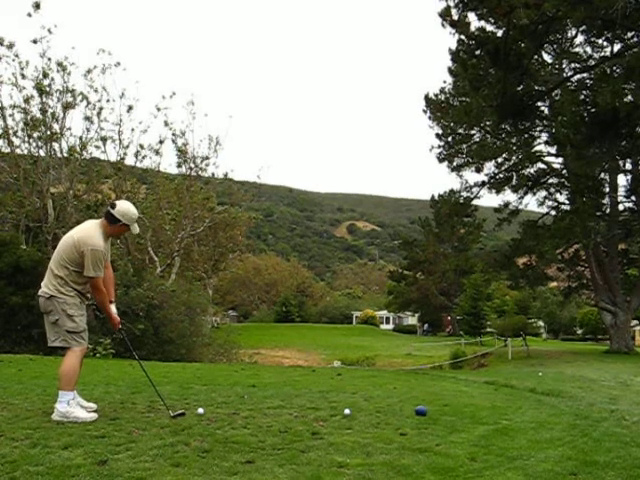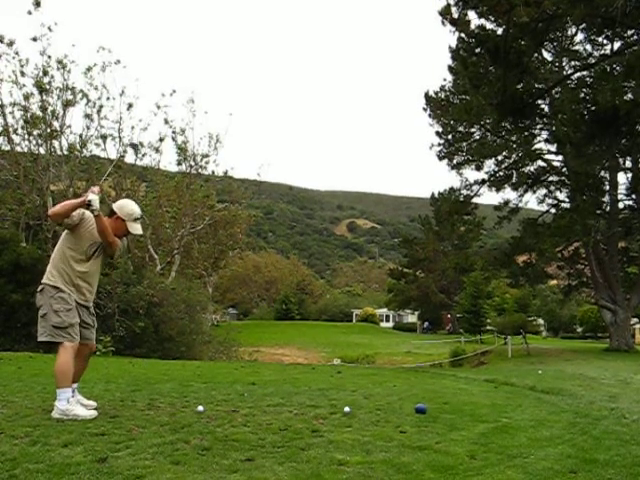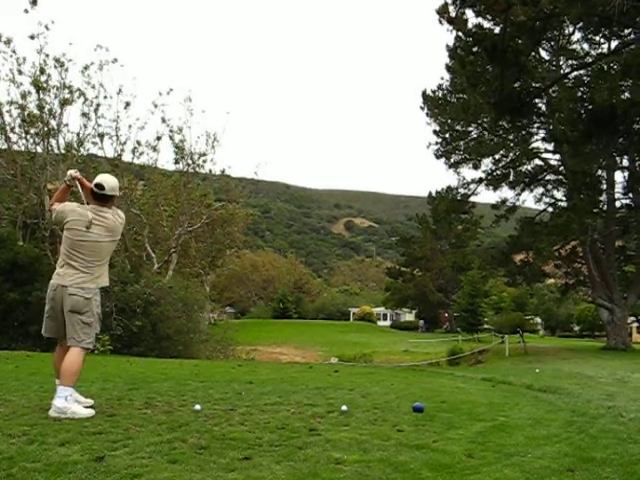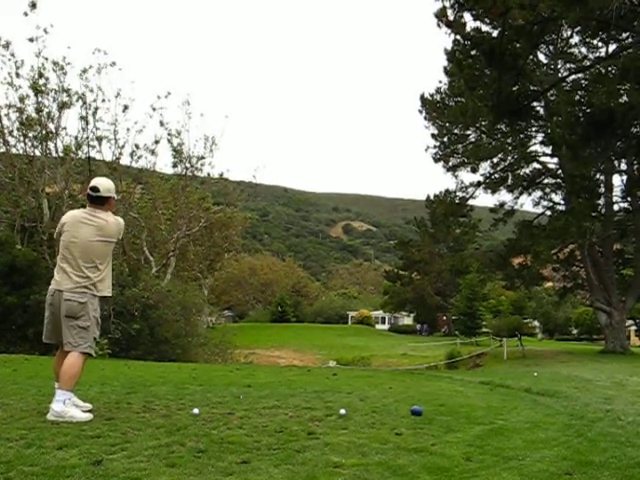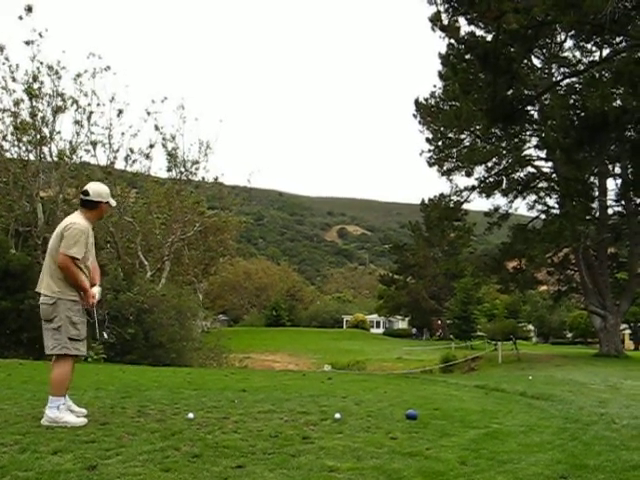
dt=1s
person 1, frame 1
left shoulder: (99, 229)
right shoulder: (94, 244)
left elbow: (107, 270)
right elbow: (96, 287)
left wrist: (113, 304)
right wrist: (110, 315)
left hip: (69, 295)
right hip: (61, 296)
left knee: (80, 347)
right knee: (76, 348)
left ankle: (70, 397)
right ankle: (64, 407)
person 1, frame 2
left shoulder: (116, 240)
right shoulder: (83, 218)
left elbow: (108, 240)
right elbow: (53, 214)
left wrist: (97, 212)
right wrist: (82, 201)
left hip: (82, 298)
right hip: (58, 291)
left knee: (87, 346)
right knee: (69, 345)
left ankle: (70, 394)
right ankle: (63, 405)
person 1, frame 3
left shoulder: (73, 212)
right shoulder: (117, 220)
left elbow: (53, 207)
right elbow: (104, 204)
left wrist: (67, 183)
right wrist: (82, 181)
left hip: (59, 286)
right hip: (84, 292)
left knee: (64, 342)
right knee: (79, 345)
left ankle: (65, 392)
right ankle: (62, 402)
person 1, frame 4
left shoulder: (70, 217)
right shoulder: (115, 224)
right wrist: (103, 208)
left hip: (58, 291)
right hip: (82, 296)
left knee: (64, 347)
right knee: (78, 349)
left ankle: (63, 396)
right ankle: (60, 405)
person 1, frame 5
left shoulder: (79, 223)
right shoulder: (78, 226)
left elbow: (90, 260)
right elbow: (64, 263)
left wrist: (95, 287)
right wrist: (85, 289)
left hip: (57, 296)
right hip: (63, 298)
left knee: (61, 354)
right knee: (66, 354)
left ankle: (60, 402)
right ankle: (54, 411)
